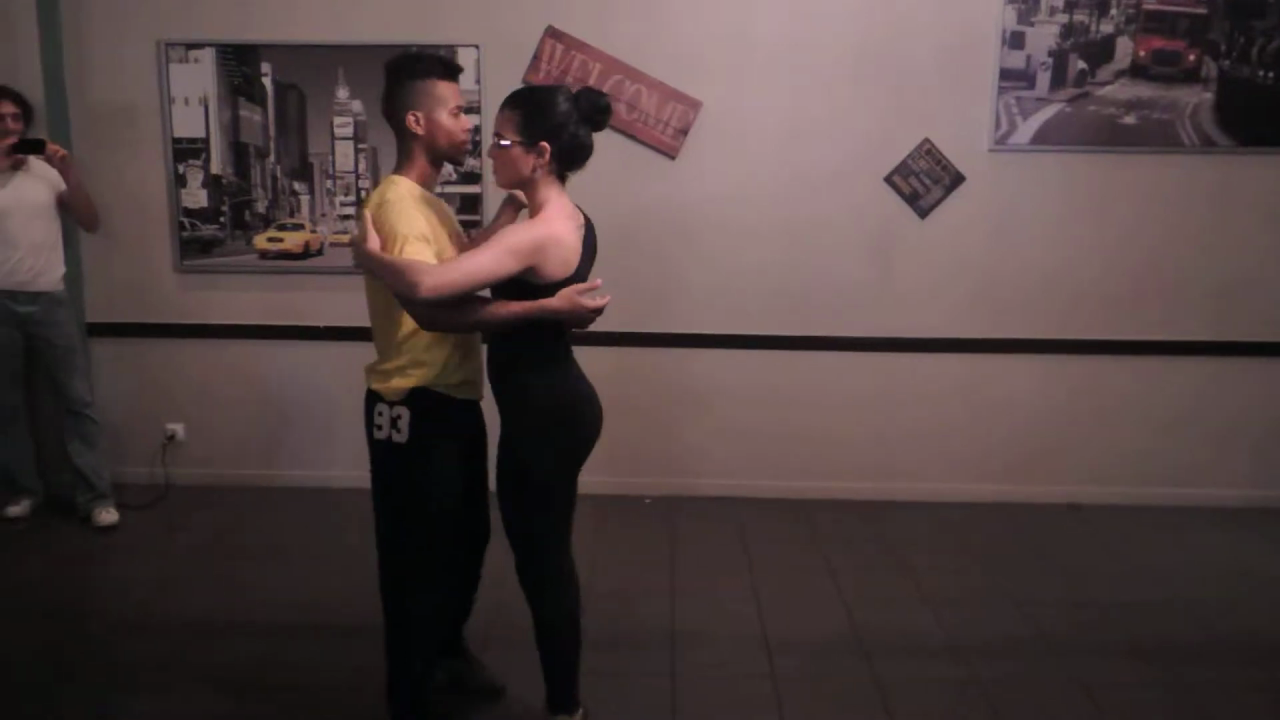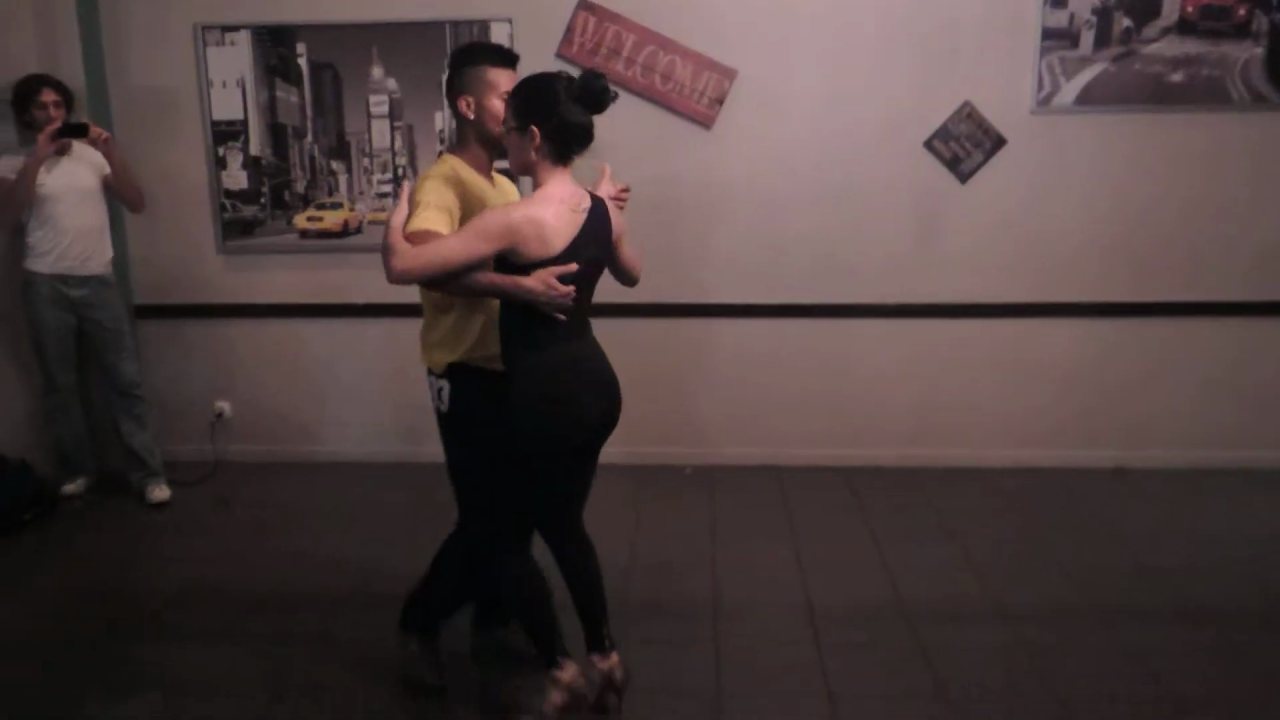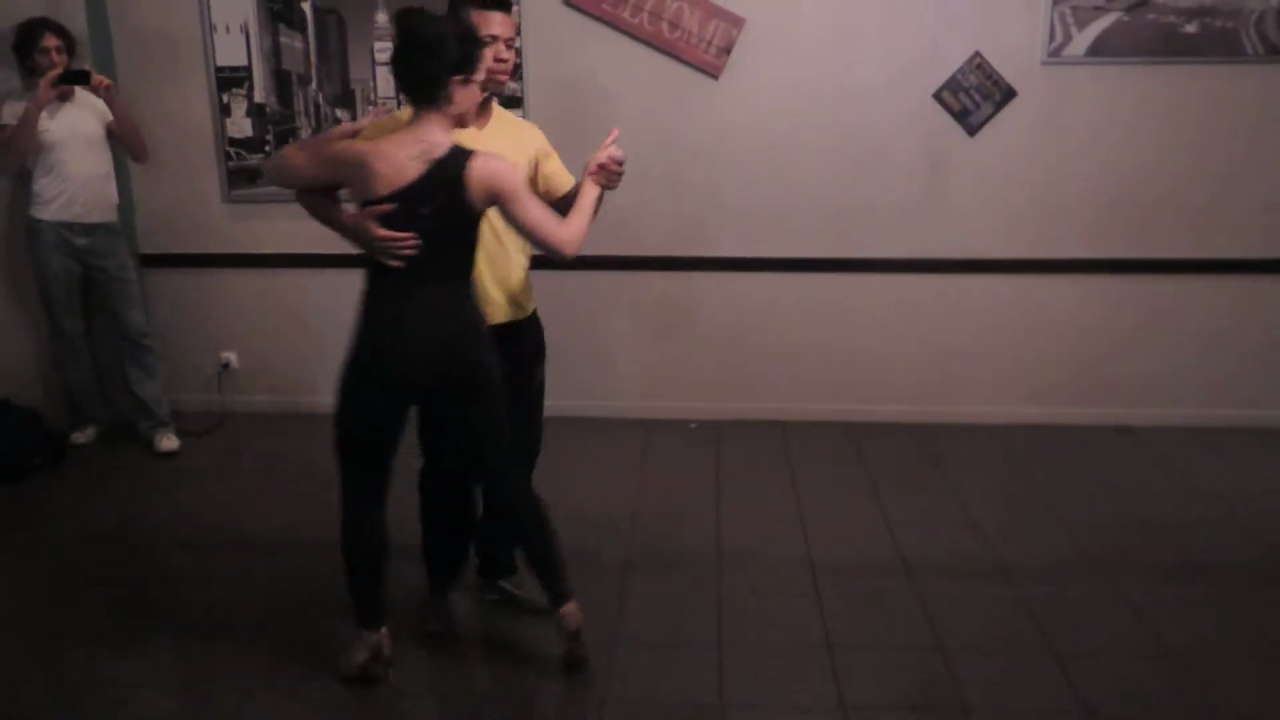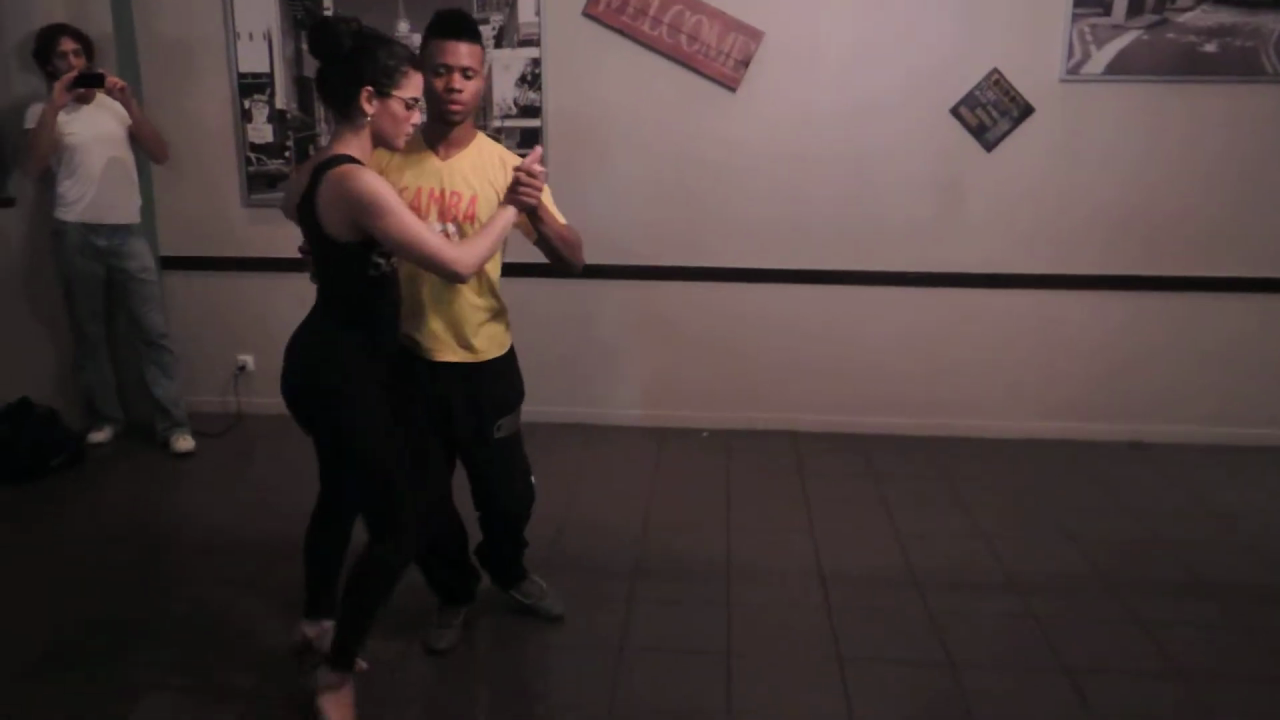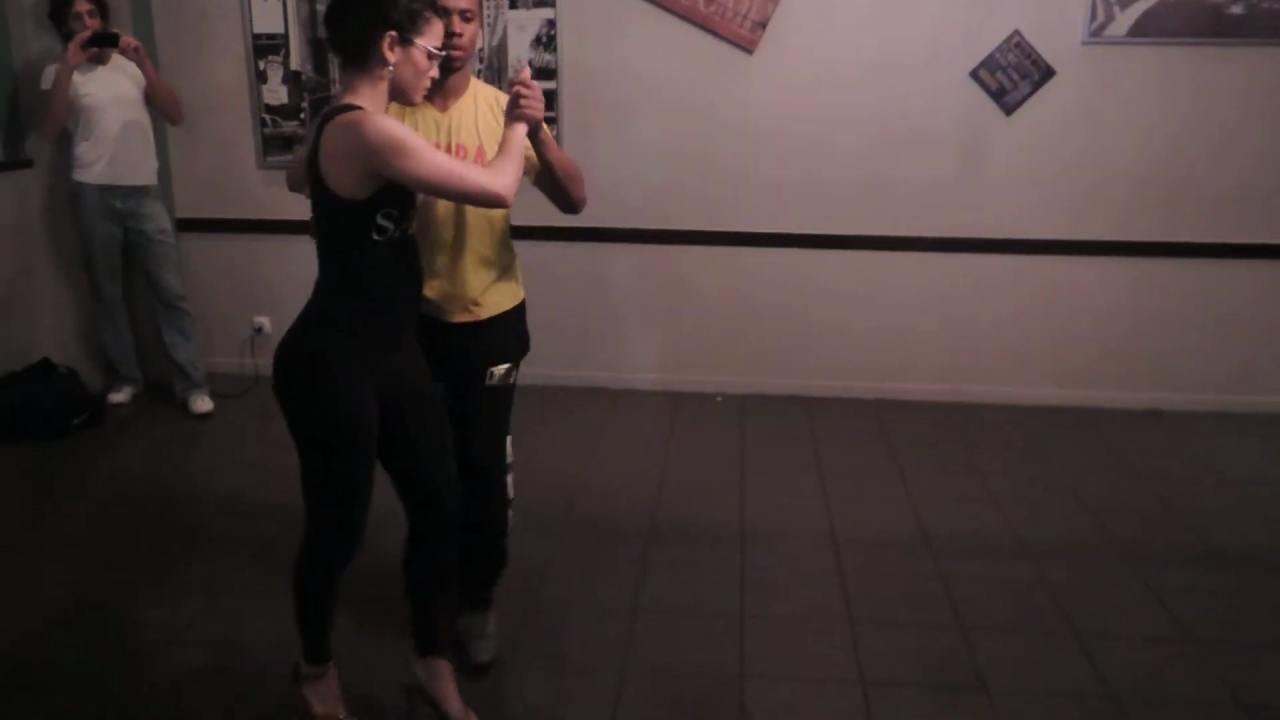
dt=0.5s
person 1, frame 1
left shoulder: (535, 236)
right shoulder: (572, 220)
left elbow: (426, 284)
left wrist: (370, 254)
right wrist: (519, 208)
left hip: (542, 419)
right hip: (564, 407)
left knee: (541, 570)
right knee: (550, 560)
person 1, frame 2
left shoulder: (519, 219)
right shoulder: (602, 211)
left elbow: (402, 267)
right elbow: (631, 274)
left wrist: (394, 226)
left hip: (547, 397)
right hip: (594, 385)
left knee: (500, 538)
right knee: (564, 526)
right ankle: (604, 659)
person 1, frame 3
left shoulder: (360, 156)
right shoulder: (484, 170)
left elbow: (278, 169)
right elbow: (565, 243)
right wrist: (593, 185)
left hip: (384, 345)
right hip: (460, 343)
left knee: (363, 493)
right knee: (502, 480)
left ankle: (371, 636)
right ankle: (565, 608)
person 1, frame 4
left shoulder: (319, 171)
right shoulder: (358, 186)
right elbow: (458, 263)
right wrist: (511, 207)
left hip: (321, 363)
right hip: (342, 375)
left knee: (341, 496)
right knee: (399, 527)
left ankle: (319, 623)
person 1, frame 5
left shoulder: (347, 127)
right shoulder: (366, 131)
left elbow: (304, 175)
right elbow: (497, 188)
right wrist: (518, 124)
left hip: (391, 353)
right hip: (330, 363)
left knee: (439, 508)
right knee: (338, 527)
left ankle: (433, 658)
person 2, frame 1
left shoulder: (430, 201)
right shoulder: (399, 205)
right elbow: (432, 308)
left wrist: (510, 208)
right wrist: (547, 309)
left hip: (454, 403)
right hip: (413, 412)
left knee: (466, 540)
right knee: (418, 564)
left ankle: (447, 652)
person 2, frame 2
left shoulder: (503, 184)
right shoulder: (442, 184)
right wrist: (520, 287)
left hip: (513, 373)
right hip: (469, 378)
right knee: (488, 518)
left ankle: (492, 615)
right ankle: (418, 625)
person 2, frame 3
left shoulder: (523, 135)
right shoulder: (408, 127)
left elbow: (572, 210)
right elbow: (314, 183)
left wrist: (599, 181)
right wrist: (357, 228)
left hip: (516, 325)
left knee: (520, 456)
left ankle: (498, 569)
person 2, frame 4
left shoulder: (509, 169)
right shoulder: (385, 159)
left elbow: (572, 260)
left wrist: (534, 212)
left hip: (483, 361)
right hip: (407, 361)
left knee: (505, 493)
right knee: (421, 496)
left ankle: (510, 571)
right ankle: (453, 594)
person 2, frame 5
left shoulder: (503, 108)
right shoulder: (383, 110)
left elbow: (573, 199)
left wrist: (538, 130)
left hip: (491, 318)
right hip: (415, 320)
left knee: (482, 463)
left ankle: (478, 599)
right ankle: (455, 580)
person 3, frame 1
left shoulder: (48, 170)
left elbow: (91, 223)
left wrist: (67, 169)
left hip: (49, 298)
left knee: (77, 398)
left ankle: (95, 495)
person 3, frame 2
left shoulder: (91, 154)
left elbow: (136, 204)
left wrist: (111, 152)
right wrist: (36, 160)
left hip: (98, 281)
right hip: (46, 285)
left knee: (126, 380)
right knee: (60, 385)
left ankle: (148, 473)
right ankle: (76, 469)
person 3, frame 3
left shoulder: (94, 101)
left elbow: (140, 154)
left wrist: (113, 100)
right wrist: (36, 105)
left hip: (104, 229)
right hip: (52, 233)
left knee: (134, 329)
right knee: (68, 333)
left ankle: (156, 422)
right ankle: (86, 418)
person 3, frame 4
left shoulder: (115, 104)
right shoulder: (42, 112)
left elbow: (160, 154)
right elbow: (33, 168)
left wrist: (129, 102)
right wrist: (54, 107)
left hip: (127, 231)
right hip: (76, 233)
left knee: (154, 329)
right knee: (89, 332)
left ankle: (173, 423)
right ankle: (105, 418)
person 3, frame 5
left shoulder: (130, 65)
right shoulder: (59, 74)
left elbow: (175, 115)
right elbow: (50, 130)
left wrist: (144, 63)
right wrist: (67, 68)
left hip: (143, 192)
right hip: (93, 195)
left knee: (171, 290)
right knee: (108, 293)
left ankle: (192, 384)
right ankle: (125, 377)
